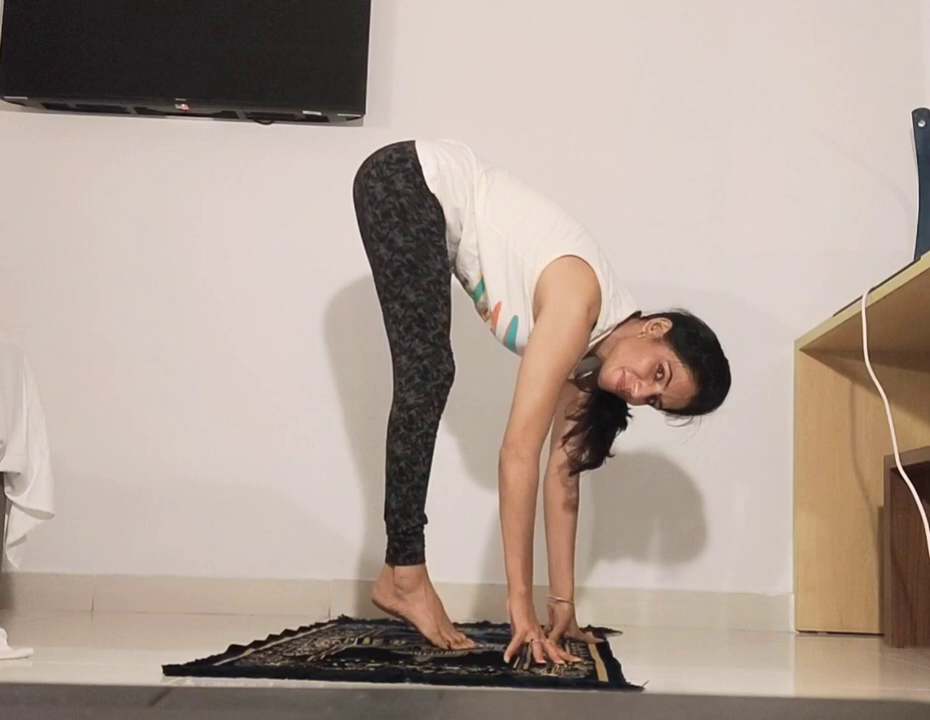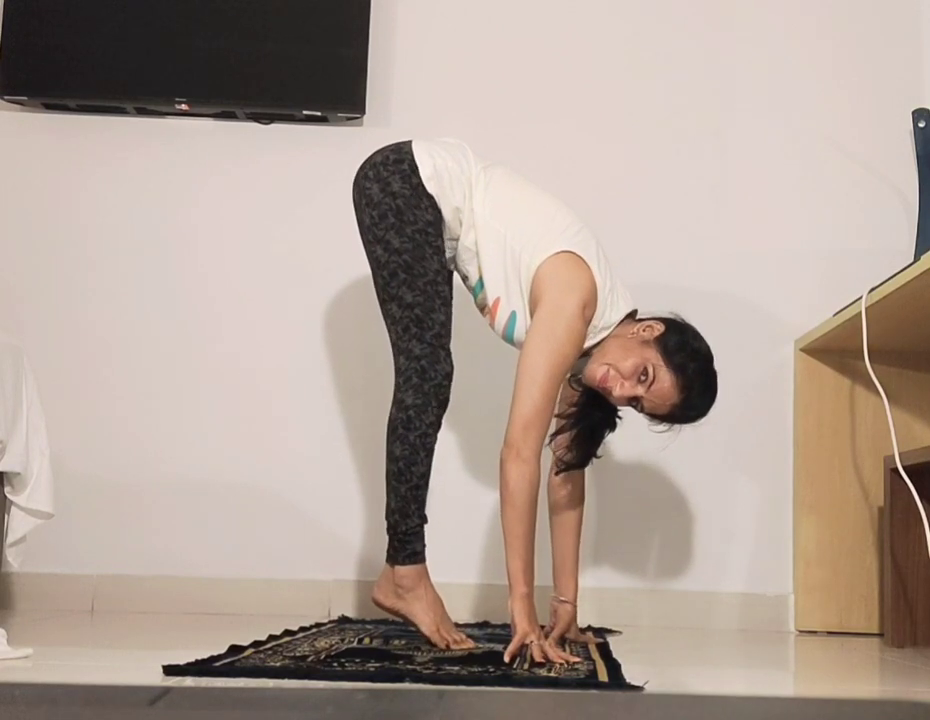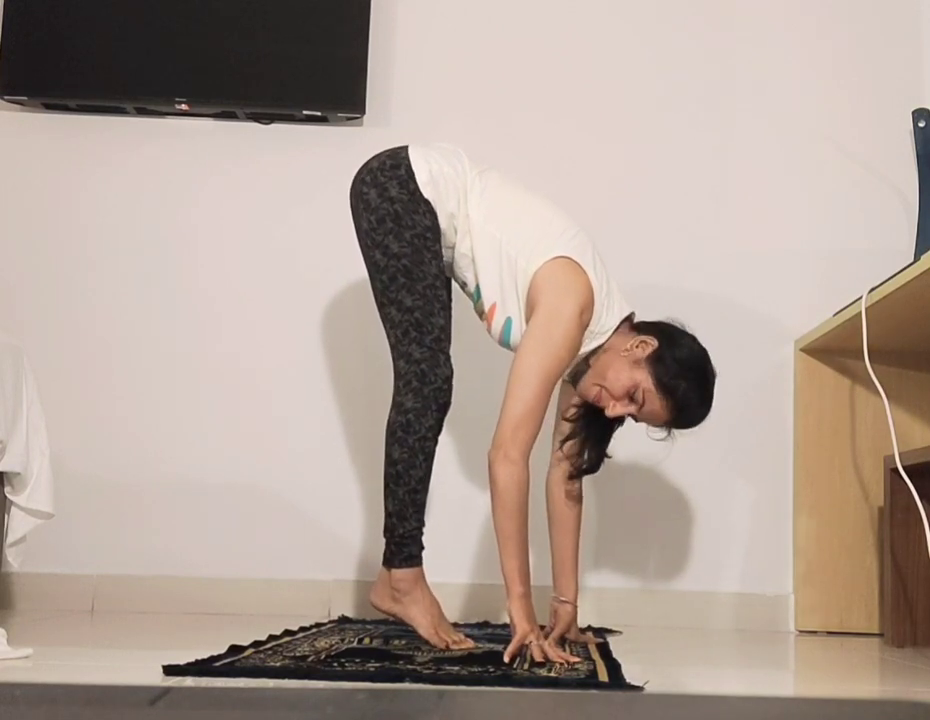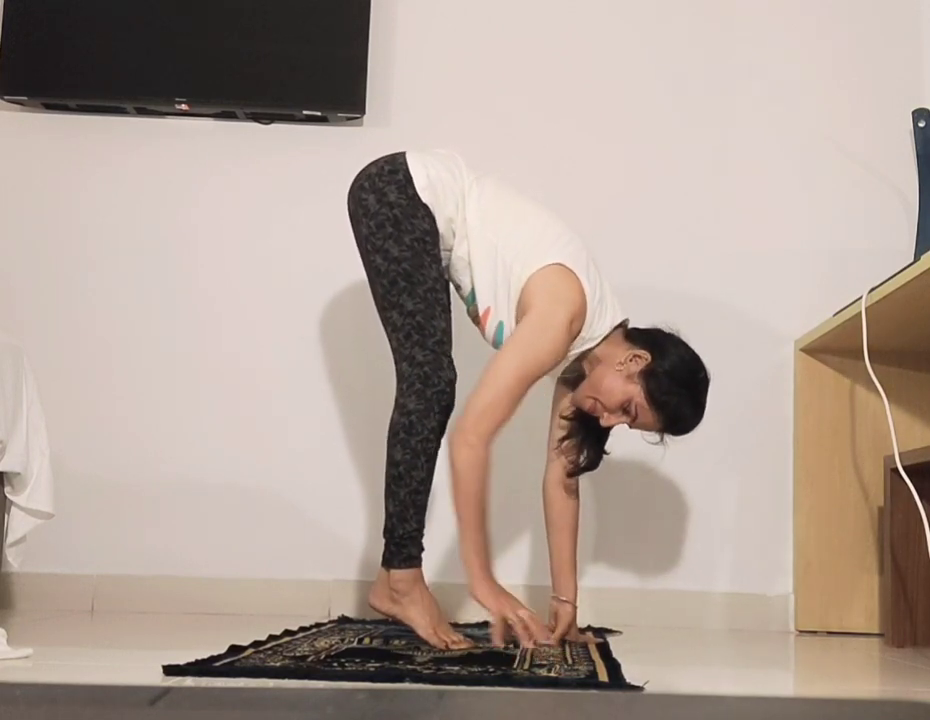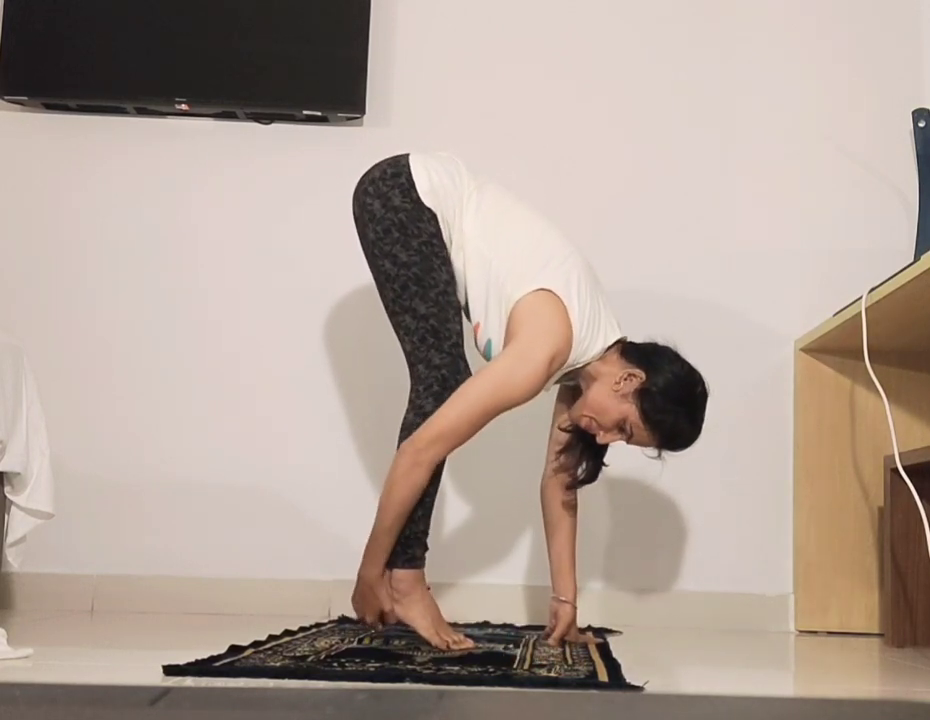
dt=1s
person 1, frame 1
left shoulder: (589, 347)
right shoulder: (579, 302)
left elbow: (562, 470)
right elbow: (518, 453)
left wrist: (562, 600)
right wrist: (521, 603)
left hip: (430, 198)
right hip: (405, 182)
left knee: (429, 382)
right knee: (427, 378)
left ankle: (401, 571)
right ankle: (404, 576)
person 1, frame 2
left shoulder: (588, 336)
right shoulder: (575, 300)
left elbow: (567, 467)
right elbow: (520, 453)
left wrist: (565, 601)
right wrist: (522, 604)
left hip: (432, 205)
right hip: (405, 182)
left knee: (430, 381)
right knee: (427, 377)
left ankle: (402, 572)
right ankle: (404, 574)
person 1, frame 3
left shoulder: (590, 340)
right shoulder: (572, 308)
left elbow: (566, 471)
right elbow: (507, 455)
left wrist: (566, 601)
right wrist: (521, 606)
left hip: (430, 208)
right hip: (401, 187)
left knee: (429, 387)
right knee: (427, 383)
left ankle: (399, 572)
right ankle: (400, 578)
person 1, frame 4
left shoulder: (584, 348)
right shoulder: (564, 316)
left elbow: (562, 471)
right elbow: (469, 438)
left wrist: (564, 598)
right wrist: (481, 579)
left hip: (424, 209)
right hip: (399, 193)
left knee: (432, 389)
right knee: (429, 385)
left ankle: (399, 576)
right ankle: (400, 579)
person 1, frame 5
left shoulder: (587, 355)
right shoulder: (550, 345)
left elbow: (560, 479)
right elbow: (417, 452)
left wrist: (565, 598)
right wrist: (371, 574)
left hip: (434, 205)
right hip: (401, 194)
left knee: (444, 386)
right knee: (441, 380)
left ankle: (401, 577)
right ankle: (403, 580)
